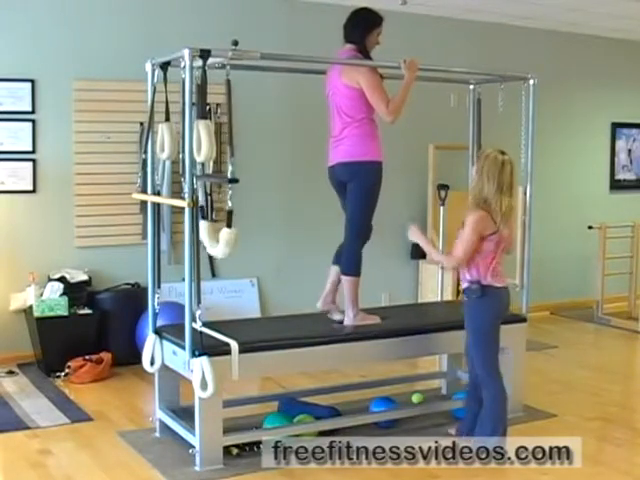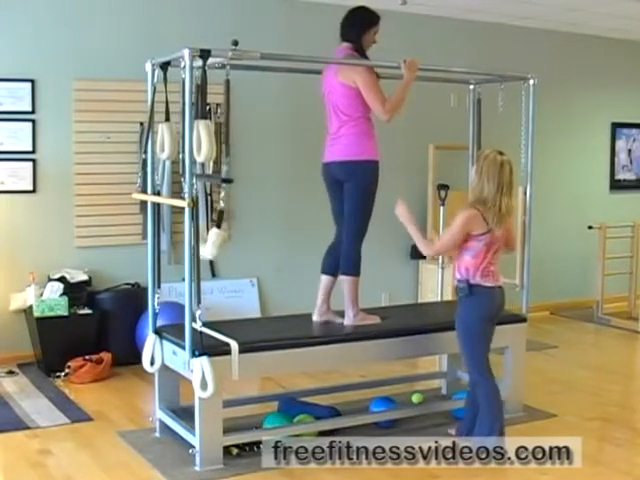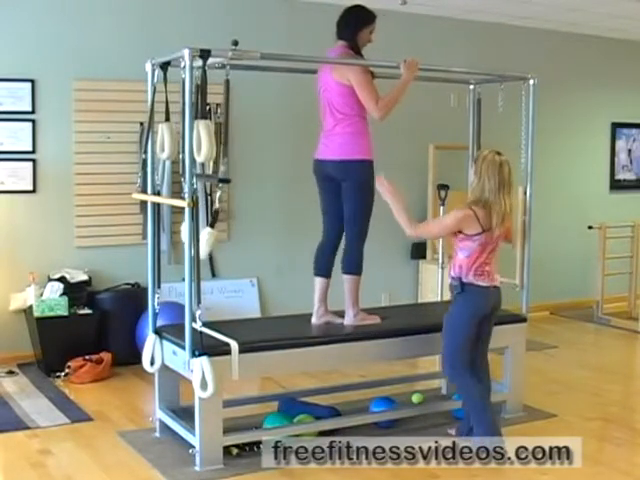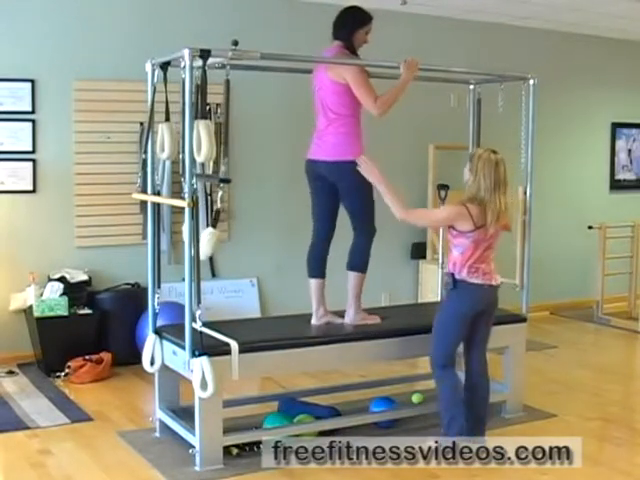
dt=0.2s
person 1, frame 1
left shoulder: (335, 68)
right shoulder: (361, 67)
right elbow: (389, 113)
right wrist: (408, 79)
left hip: (338, 162)
right hip: (362, 161)
left knee: (358, 231)
right knee: (357, 234)
left ankle: (328, 297)
right ankle: (352, 312)
person 1, frame 2
left shoulder: (331, 65)
right shoulder: (357, 65)
right elbow: (385, 112)
right wrist: (407, 79)
left hip: (333, 161)
right hip: (358, 160)
left knee: (344, 234)
right knee: (353, 236)
left ankle: (321, 307)
right ankle: (352, 312)
person 1, frame 3
left shoulder: (327, 64)
right shoulder: (352, 63)
right elbow: (378, 110)
right wrist: (406, 79)
left hip: (325, 160)
right hip: (352, 160)
left knee: (332, 234)
right knee: (355, 235)
left ankle: (320, 310)
right ankle: (353, 312)
person 1, frame 4
left shoulder: (322, 64)
right shoulder: (347, 63)
right elbow: (377, 107)
right wrist: (405, 78)
left hip: (317, 160)
right hip: (344, 159)
left knee: (322, 234)
right knee: (364, 231)
left ankle: (319, 310)
right ankle: (354, 309)
person 2, frame 1
left shoulder: (478, 216)
right shoulder: (502, 212)
left elbow: (451, 262)
left wrist: (420, 238)
right wrist: (479, 248)
left hip: (483, 297)
right hip: (493, 293)
left knee: (487, 371)
right knee: (477, 365)
left ankle: (491, 441)
right ankle: (471, 427)
person 2, frame 2
left shoulder: (471, 215)
right shoulder: (503, 215)
left elbow: (429, 250)
right elbow: (510, 247)
left wrist: (405, 218)
left hip: (475, 295)
right hip: (493, 293)
left knee: (479, 370)
right knee: (477, 365)
left ankle: (492, 440)
right ankle: (471, 428)
person 2, frame 3
left shoulder: (466, 215)
right shoulder: (502, 214)
left elbow: (413, 230)
right elbow: (509, 239)
left wrist: (390, 196)
left hip: (469, 294)
right hip: (491, 293)
left knee: (455, 366)
right knee: (476, 362)
left ankle: (487, 434)
right ankle: (473, 430)
person 2, frame 4
left shoulder: (459, 212)
right shoulder: (499, 212)
left elbow: (403, 214)
left wrist: (378, 180)
left hip: (463, 292)
right hip: (489, 292)
left knee: (442, 362)
right knee: (476, 361)
left ankle: (453, 434)
right ankle: (474, 432)
